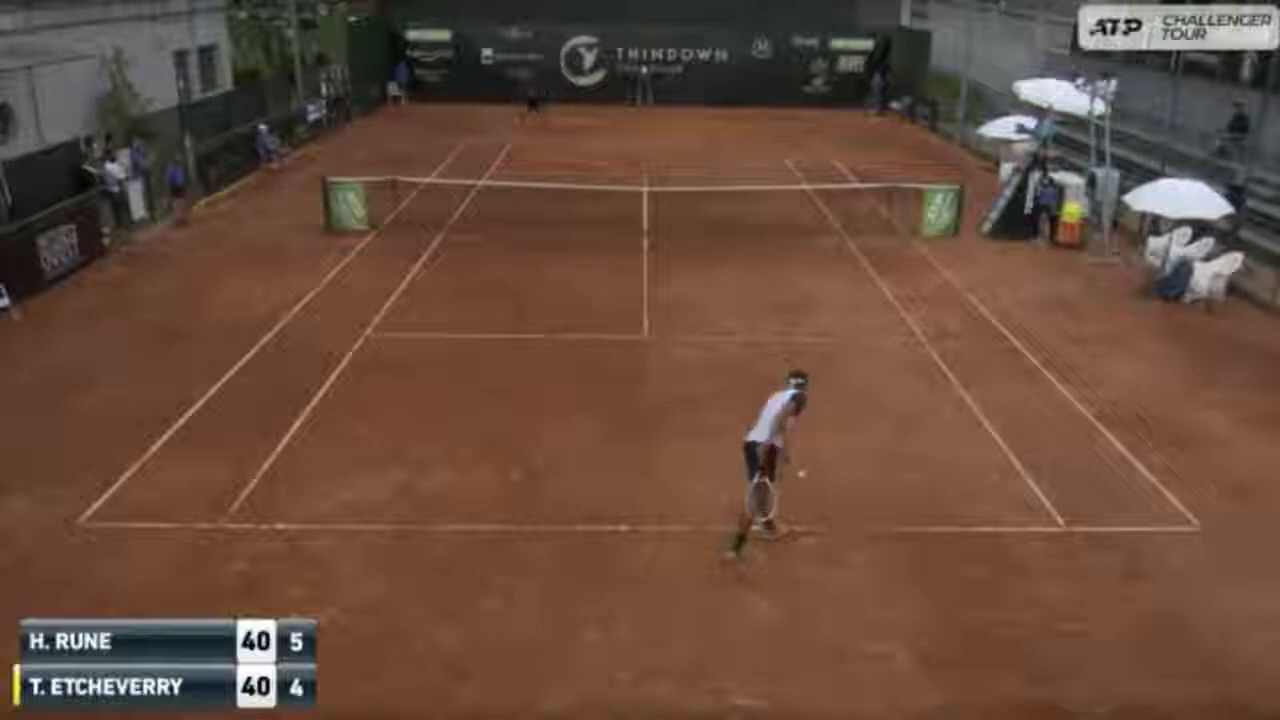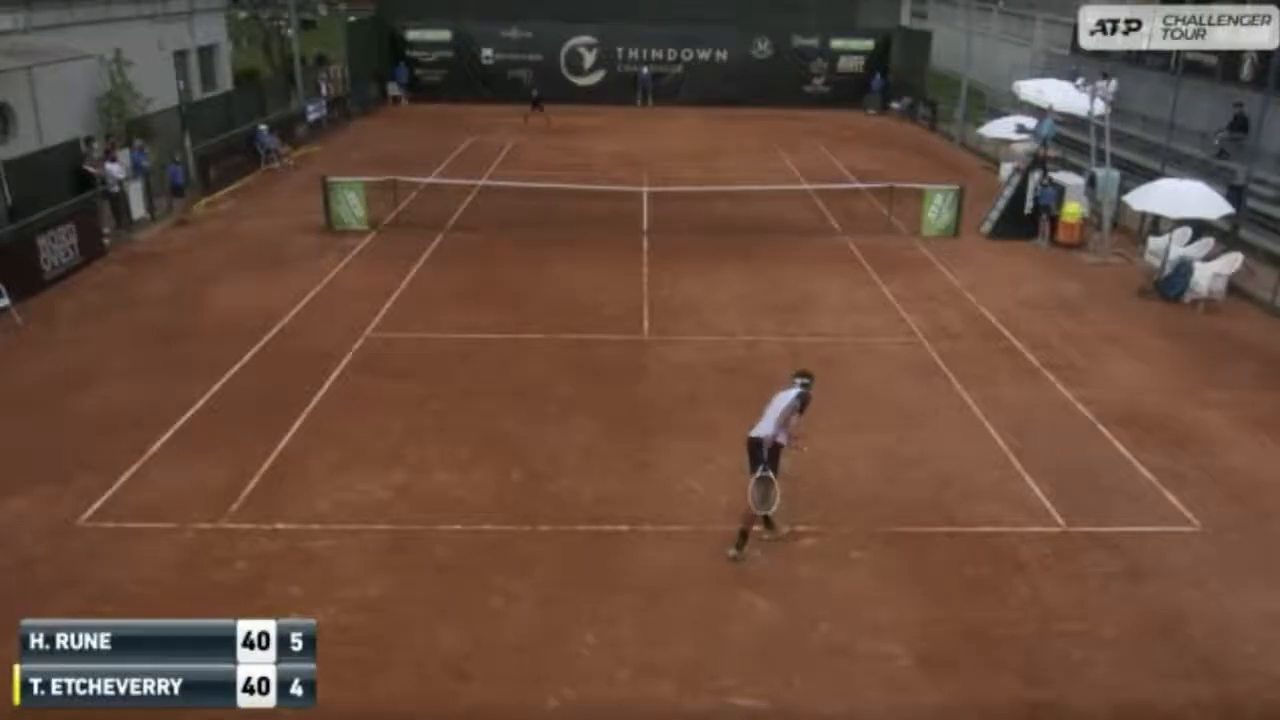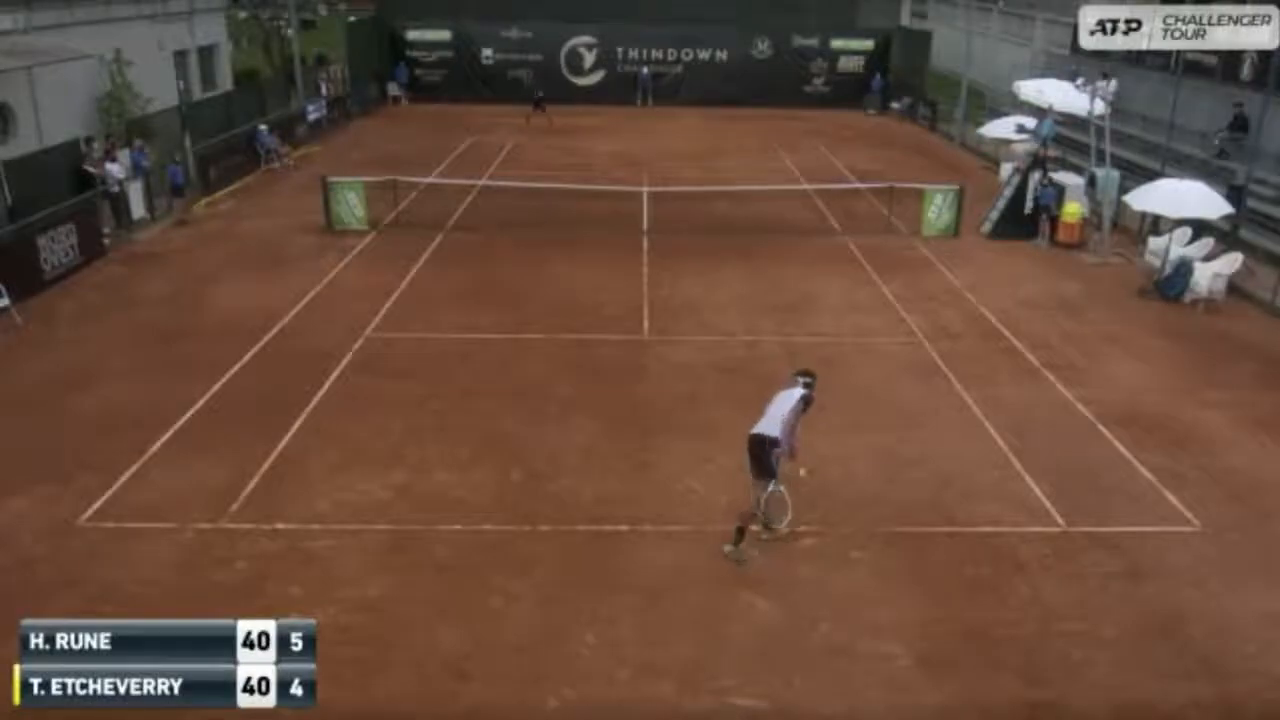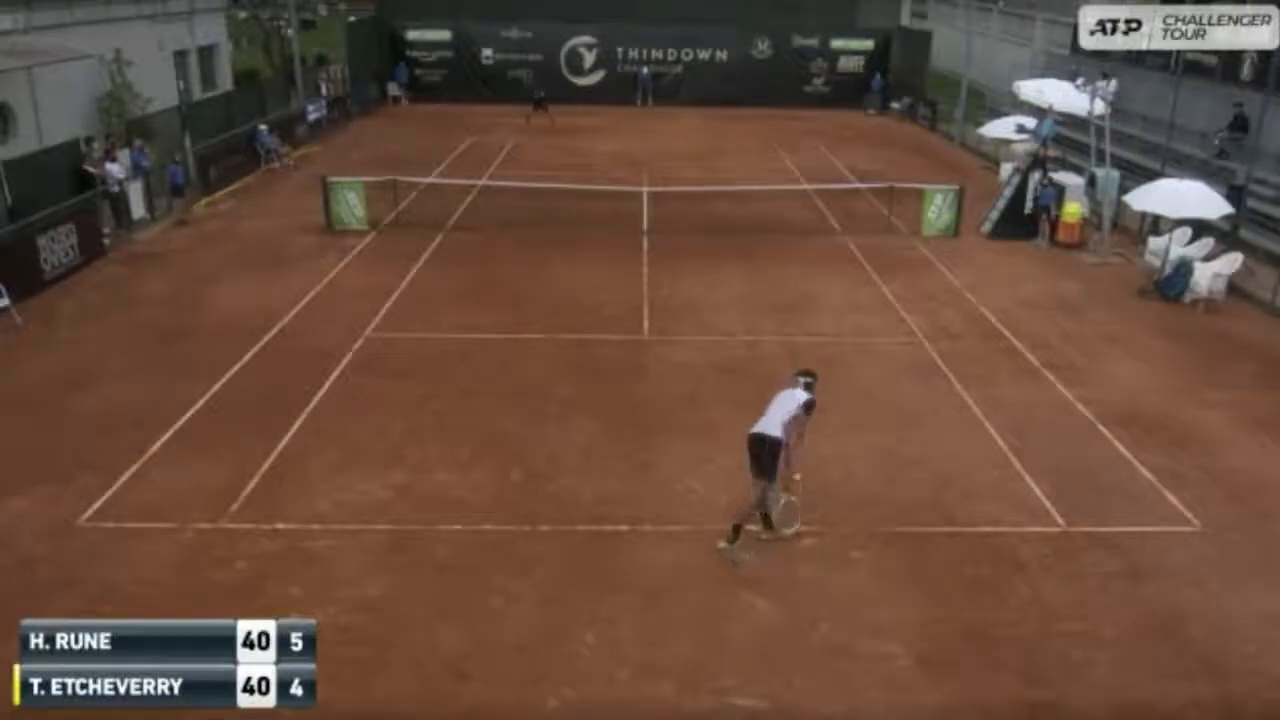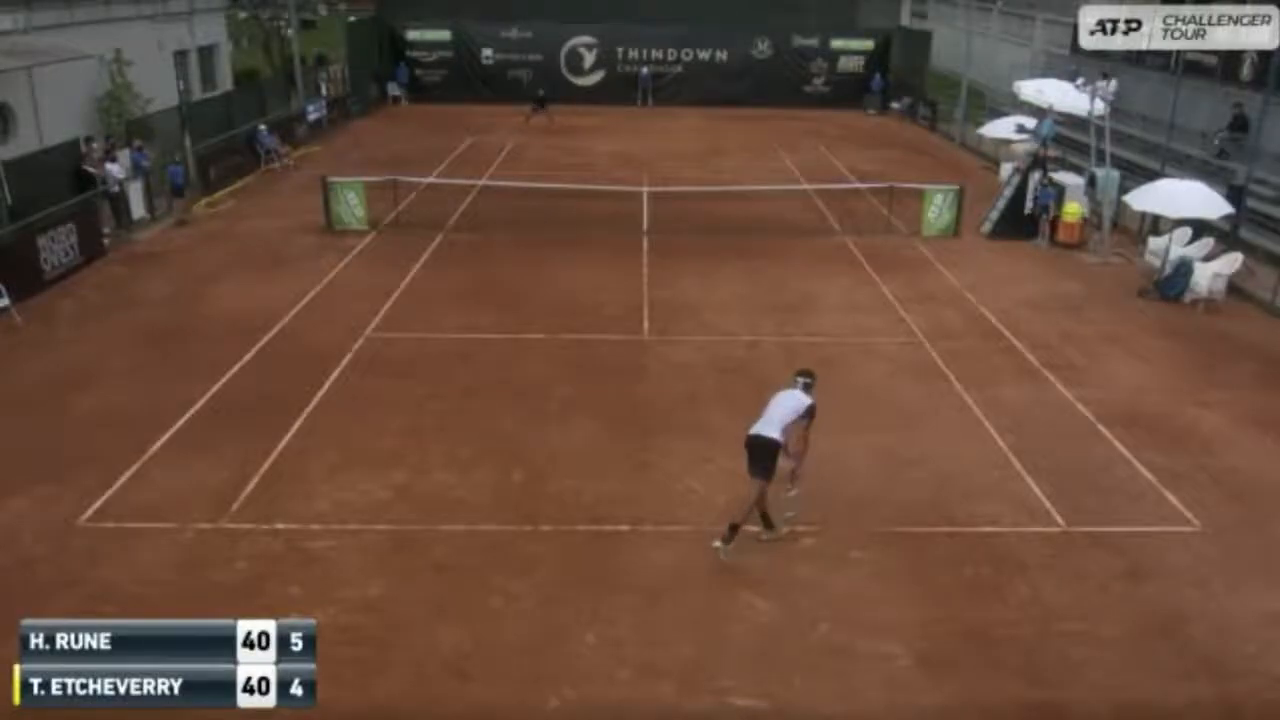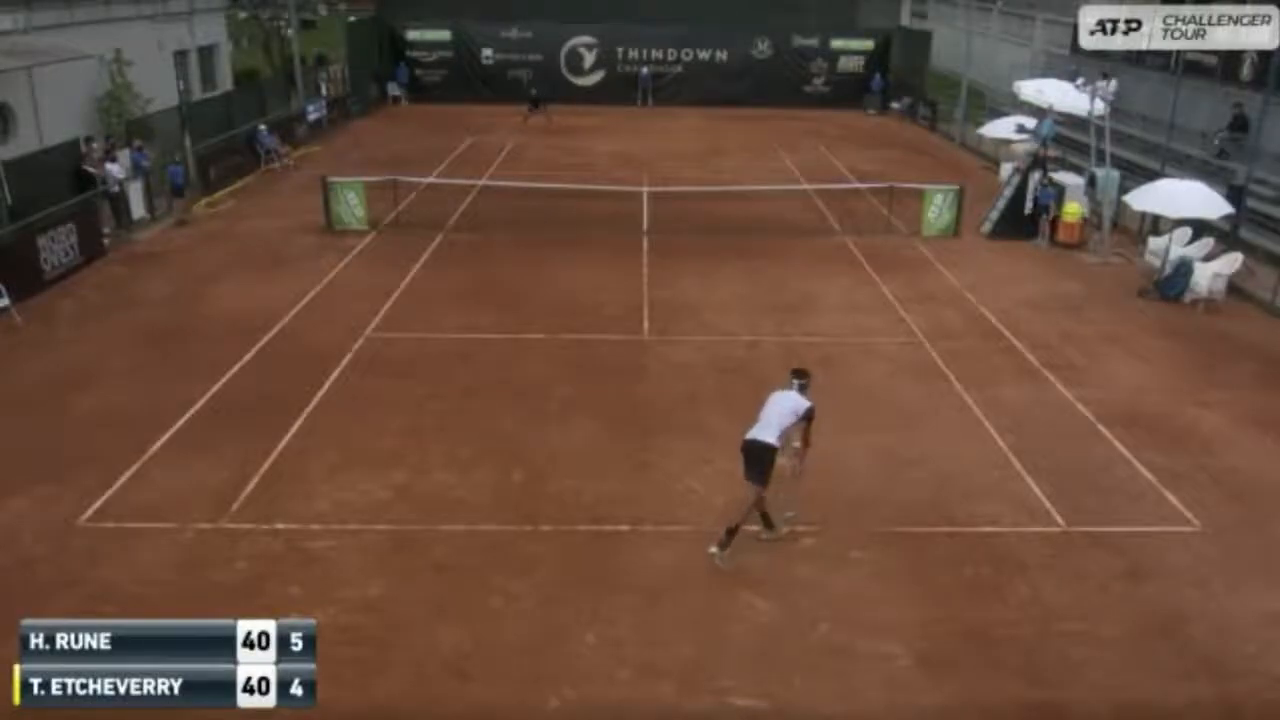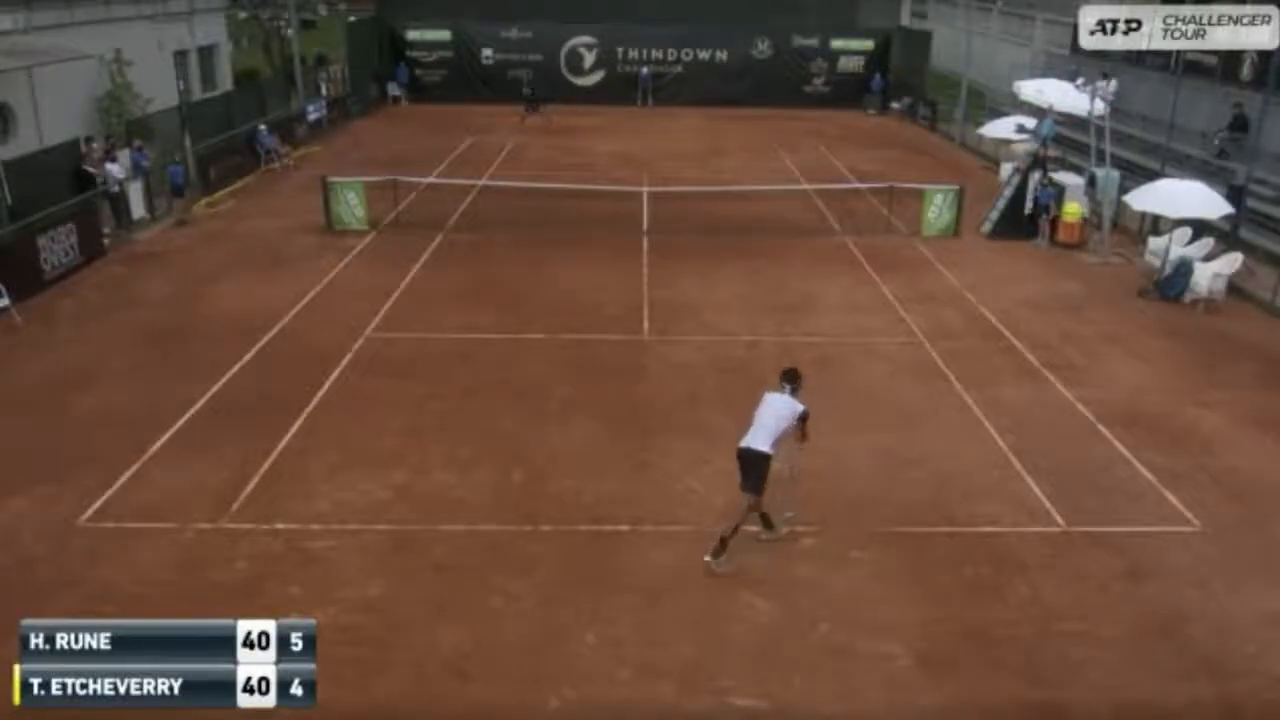
dt=0.2s
person 1, frame 1
left shoulder: (777, 395)
right shoulder: (799, 396)
right elbow: (783, 415)
left wrist: (781, 452)
right wrist: (768, 440)
left hip: (752, 442)
right hip: (765, 447)
left ankle: (769, 527)
right ankle: (735, 549)
person 1, frame 2
left shoulder: (782, 394)
right shoulder: (803, 395)
right elbow: (788, 411)
left wrist: (790, 436)
right wrist: (774, 435)
left hip: (754, 439)
right hip: (768, 443)
left ankle: (769, 527)
right ankle: (738, 546)
person 1, frame 3
left shoulder: (783, 393)
right shoulder: (806, 395)
right elbow: (792, 417)
left wrist: (788, 445)
right wrist: (785, 446)
left hip: (755, 436)
right hip: (770, 441)
left knee: (761, 487)
right knee: (761, 495)
left ankle: (768, 527)
right ankle: (736, 543)
person 1, frame 4
left shoulder: (784, 393)
right shoulder: (808, 399)
right elbow: (798, 430)
left wrist: (786, 456)
right wrist: (792, 466)
left hip: (755, 436)
right hip: (770, 441)
left knee: (761, 487)
right knee: (760, 495)
left ankle: (768, 527)
right ankle: (731, 540)
person 1, frame 5
left shoulder: (781, 394)
right shoulder: (808, 404)
right elbow: (802, 437)
left wrist: (790, 455)
right wrist: (797, 467)
left hip: (753, 437)
right hip: (768, 443)
left knee: (760, 488)
right knee: (757, 495)
left ankle: (769, 528)
right ankle: (725, 540)
person 1, frame 6
left shoulder: (776, 395)
right shoulder: (806, 406)
right elbow: (805, 439)
right wrist: (801, 460)
left hip: (749, 441)
right hip: (765, 447)
left knee: (758, 490)
right knee: (754, 499)
left ankle: (769, 528)
right ankle: (722, 545)
person 1, frame 7
left shoulder: (768, 396)
right shoulder: (800, 410)
right elbow: (803, 436)
right wrist: (800, 441)
left hip: (744, 449)
right hip: (760, 455)
left knee: (755, 495)
right knee: (748, 506)
left ankle: (769, 528)
right ankle: (715, 554)
